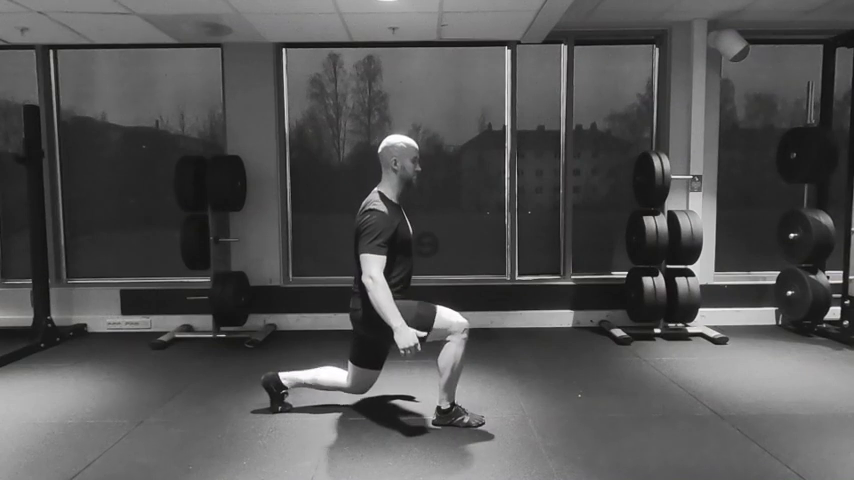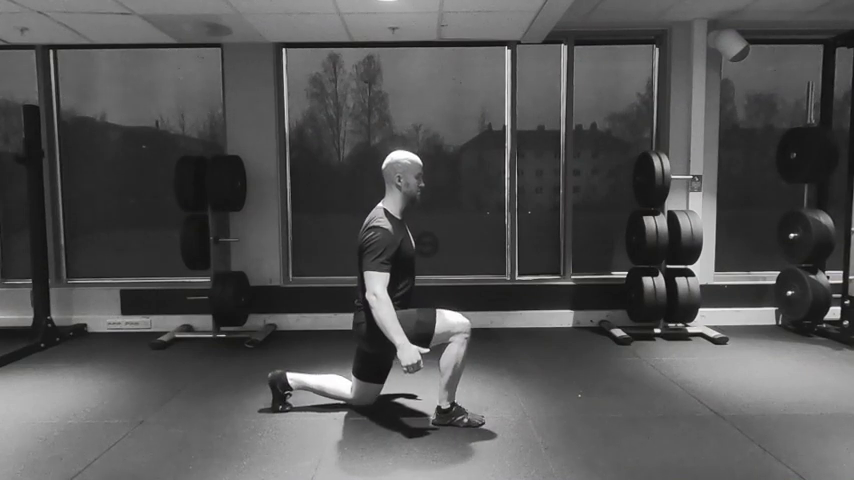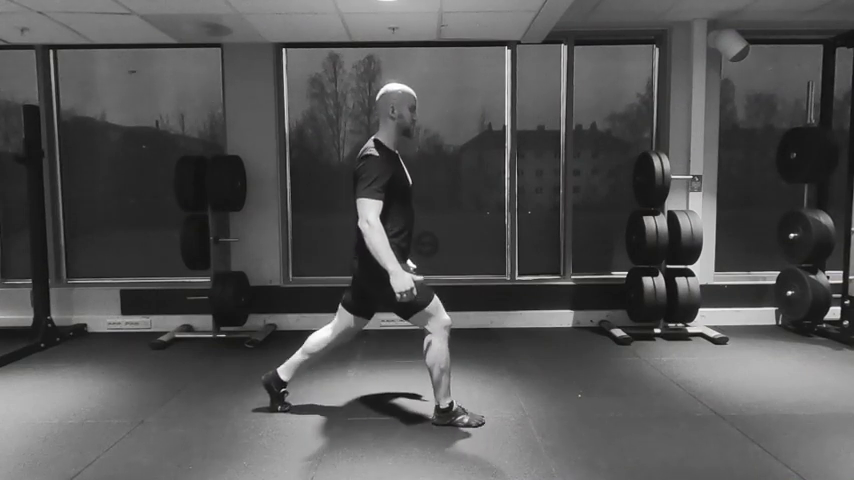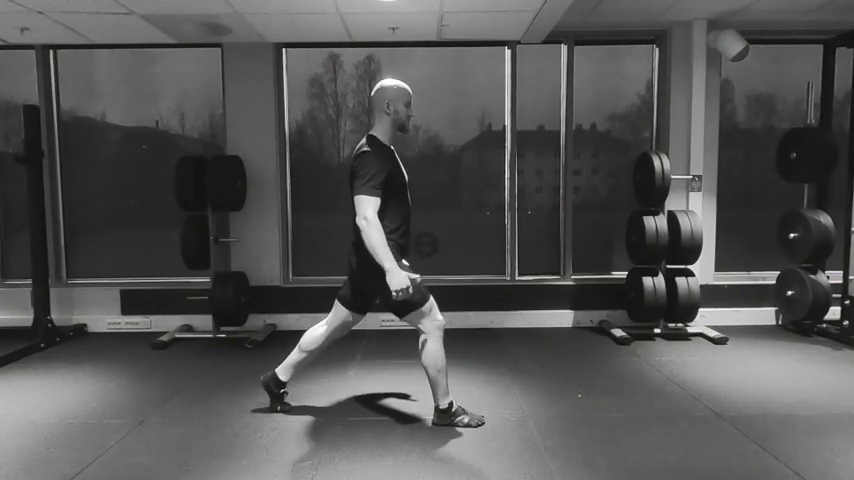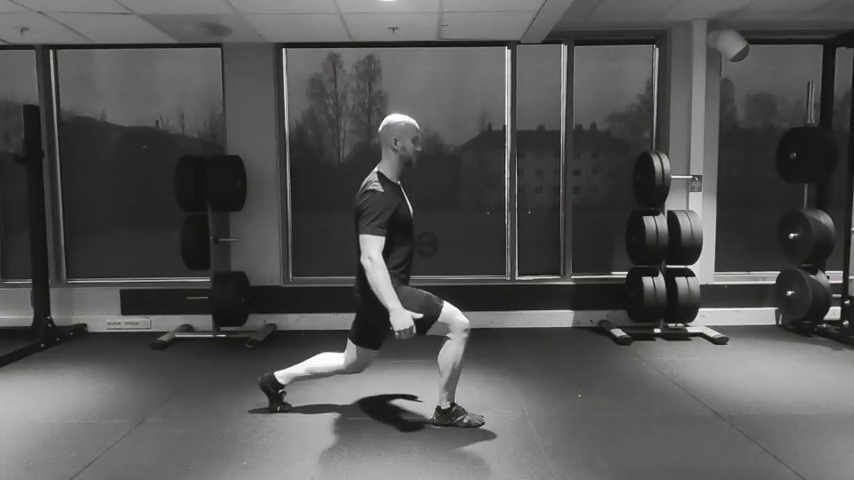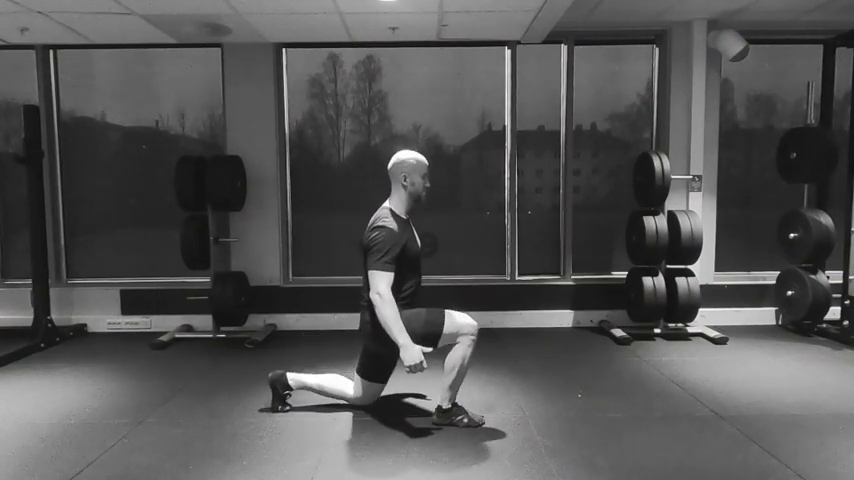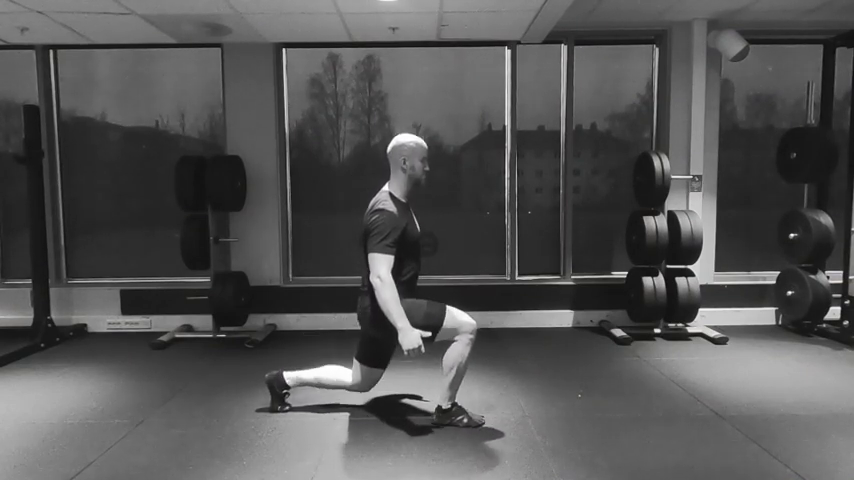
dt=0.7s
person 1, frame 1
left shoulder: (388, 205)
right shoulder: (378, 214)
right elbow: (371, 277)
left wrist: (395, 321)
right wrist: (400, 327)
left hip: (374, 311)
right hip: (378, 311)
left knee: (355, 383)
right knee: (458, 327)
left ankle: (280, 380)
right ankle: (446, 410)
person 1, frame 2
left shoulder: (390, 220)
right shoulder: (382, 231)
right elbow: (375, 295)
left wrist: (398, 337)
right wrist: (403, 345)
left hip: (378, 324)
right hip: (381, 324)
left knee: (359, 395)
right knee: (460, 327)
left ankle: (285, 380)
right ankle: (446, 409)
person 1, frame 3
left shoulder: (387, 155)
right shoulder: (376, 160)
right elbow: (368, 222)
left wrist: (400, 261)
right wrist: (396, 271)
left hip: (376, 264)
right hip: (381, 266)
left knee: (341, 329)
right knee: (439, 324)
left ankle: (279, 378)
right ankle: (445, 409)
person 1, frame 4
left shoulder: (381, 151)
right shoulder: (372, 156)
right elbow: (365, 218)
left wrist: (394, 259)
right wrist: (392, 269)
left hip: (373, 261)
right hip: (379, 262)
left knee: (335, 325)
right knee: (433, 324)
left ankle: (277, 379)
right ankle: (445, 409)
person 1, frame 5
left shoulder: (389, 184)
right shoulder: (378, 194)
right elbow: (370, 257)
left wrist: (395, 302)
right wrist: (396, 309)
left hip: (380, 291)
right hip: (385, 292)
left knee: (351, 362)
right knee: (459, 326)
left ankle: (276, 380)
right ankle: (446, 410)
person 1, frame 6
left shoulder: (397, 218)
right shoulder: (387, 230)
right elbow: (379, 294)
left wrist: (402, 337)
right wrist: (406, 345)
left hip: (385, 322)
right hip: (387, 323)
left knee: (360, 395)
right knee: (467, 329)
left ankle: (285, 380)
right ankle: (446, 409)
person 1, frame 7
left shoulder: (396, 204)
right shoulder: (387, 213)
right elbow: (379, 277)
left wrist: (403, 319)
right wrist: (404, 328)
left hip: (381, 309)
right hip: (387, 308)
left knee: (359, 381)
right knee: (465, 327)
left ankle: (282, 380)
right ankle: (446, 410)
